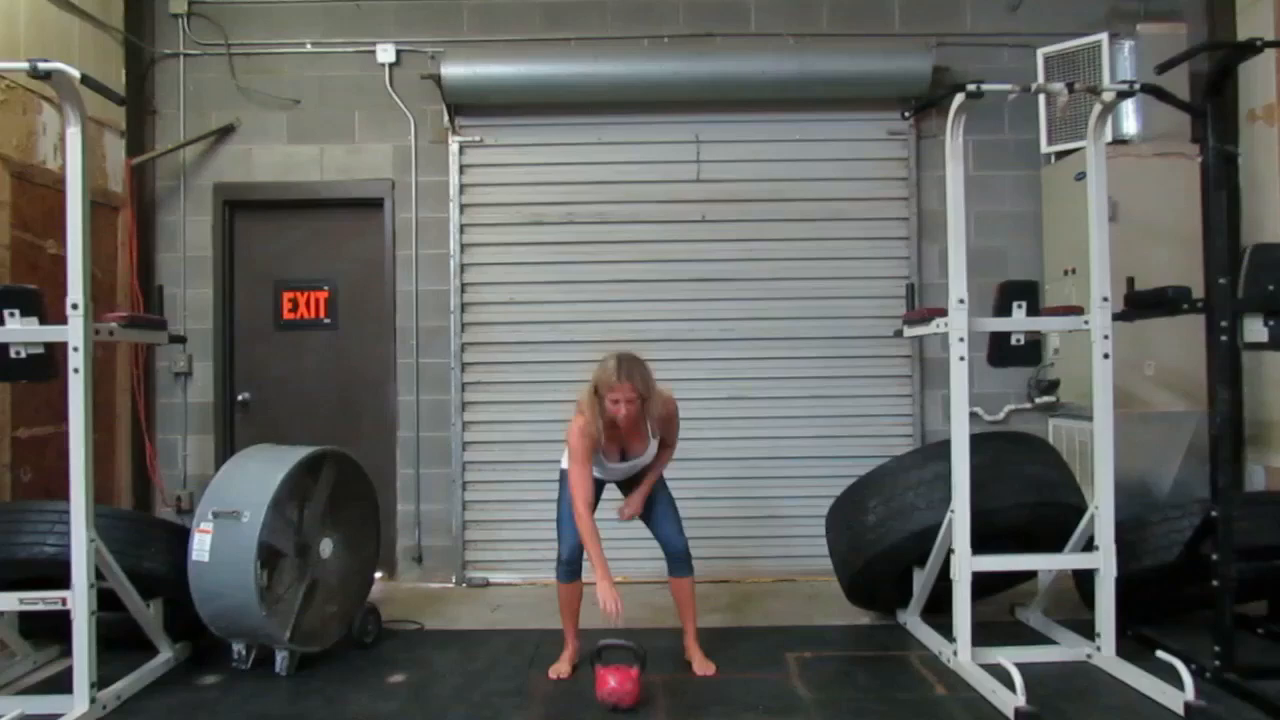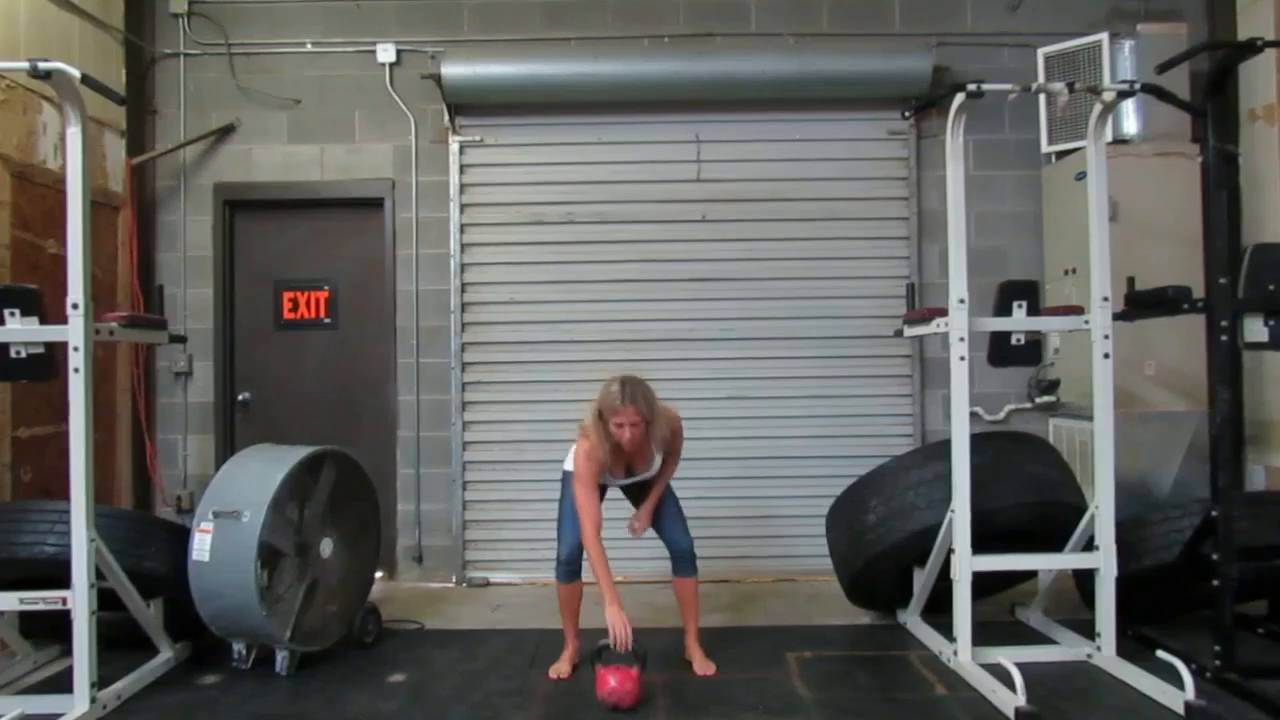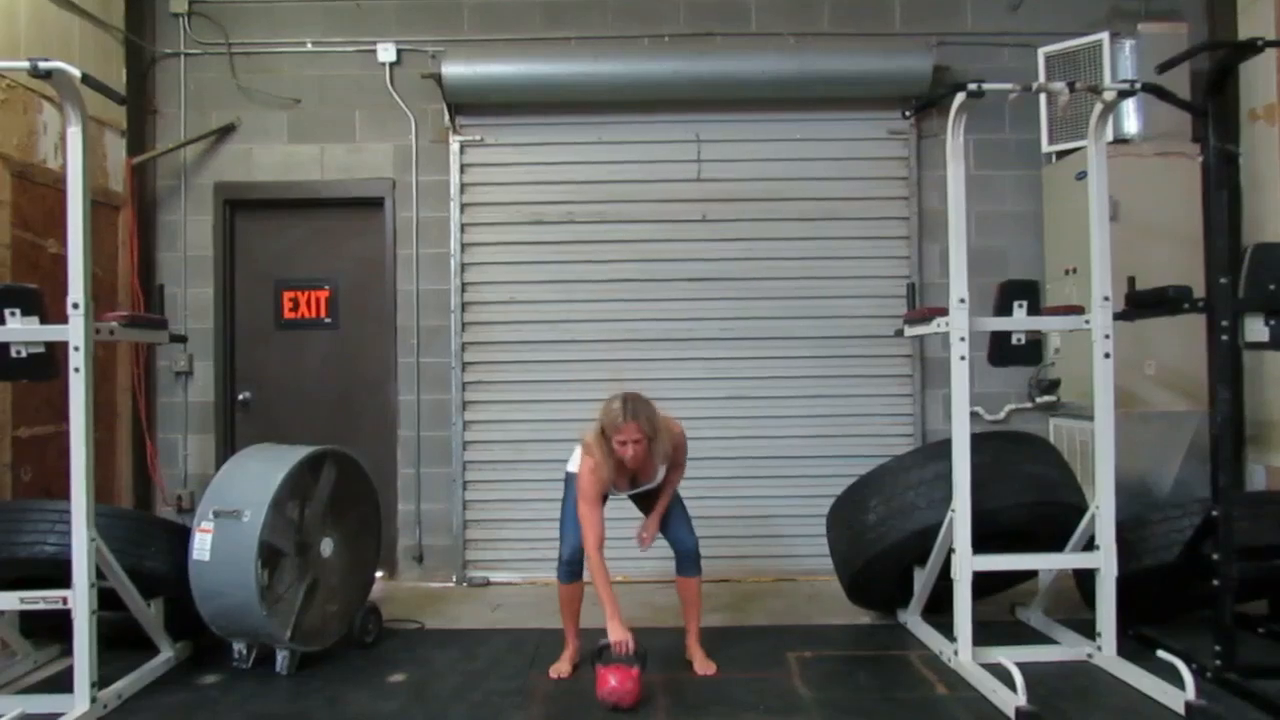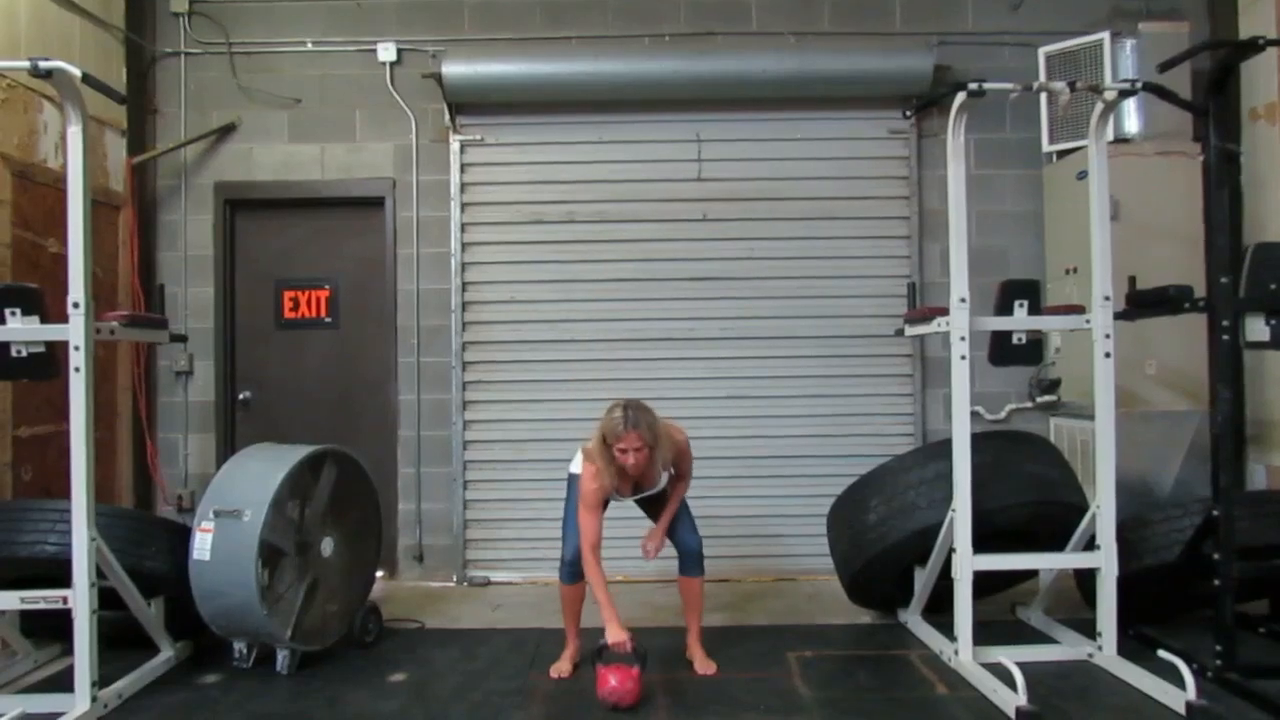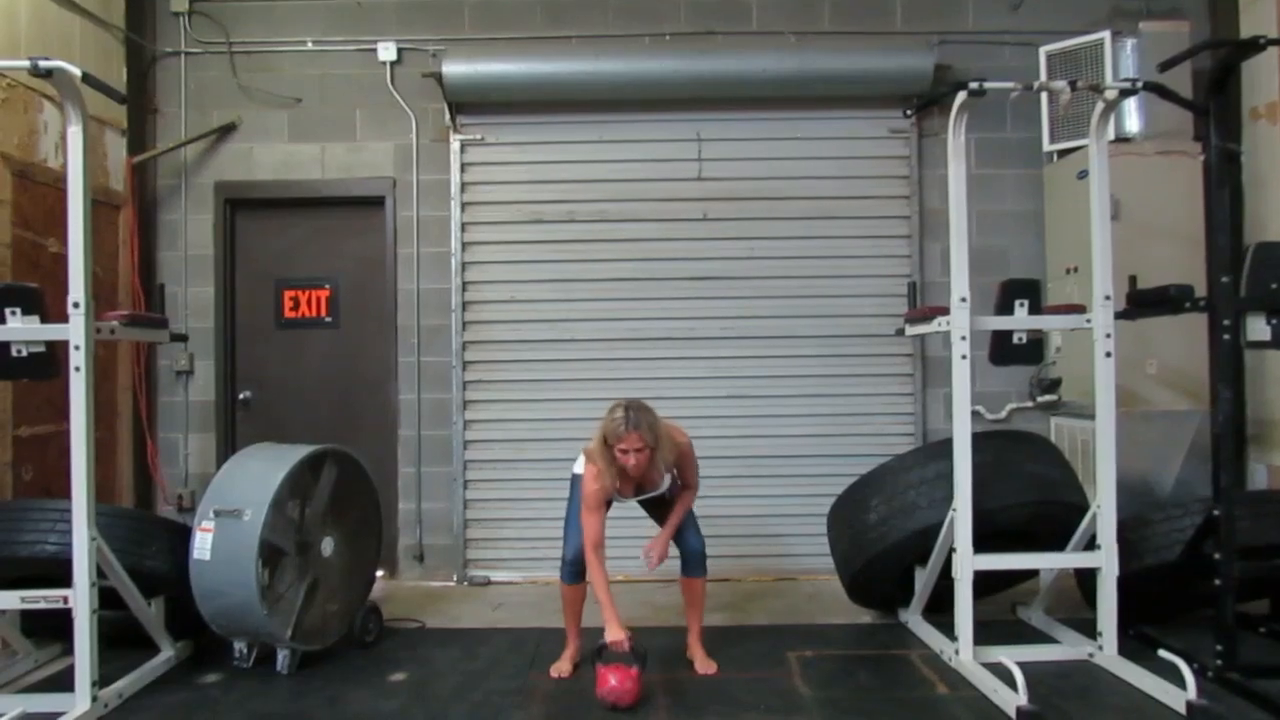
dt=0.1s
person 1, frame 1
left shoulder: (664, 408)
right shoulder: (584, 424)
left elbow: (667, 449)
right elbow: (581, 508)
left wrist: (642, 491)
right wrist: (602, 577)
left hip: (640, 471)
right hip: (588, 470)
left knee: (677, 547)
right knee: (569, 553)
left ankle: (692, 646)
right ankle: (570, 648)
person 1, frame 2
left shoulder: (668, 424)
right shoulder: (589, 447)
left elbow: (671, 459)
right elbow: (589, 531)
left wrist: (650, 504)
right wrist: (611, 604)
left hip: (645, 481)
right hip: (584, 475)
left knee: (682, 546)
right knee: (568, 554)
left ankle: (693, 646)
right ankle: (570, 648)
person 1, frame 3
left shoulder: (672, 435)
right shoulder: (593, 462)
left elbow: (675, 470)
right elbow: (593, 549)
left wrist: (655, 515)
right wrist: (614, 620)
left hip: (650, 481)
right hip: (581, 474)
left knee: (687, 546)
right knee: (571, 555)
left ankle: (693, 644)
right ankle: (571, 648)
person 1, frame 4
left shoulder: (675, 442)
right shoulder: (594, 468)
left elbow: (681, 478)
right elbow: (590, 553)
left wrist: (661, 526)
right wrist: (611, 621)
left hip: (653, 484)
right hip: (596, 481)
left knee: (691, 547)
right knee: (572, 556)
left ankle: (694, 644)
right ankle: (572, 647)
person 1, frame 5
left shoulder: (678, 445)
right shoulder: (596, 471)
left elbow: (688, 488)
right elbow: (593, 551)
left wrist: (665, 536)
right wrist: (612, 621)
left hip: (658, 485)
right hip: (592, 477)
left knee: (694, 548)
right knee: (573, 556)
left ankle: (695, 644)
right ankle: (572, 647)
